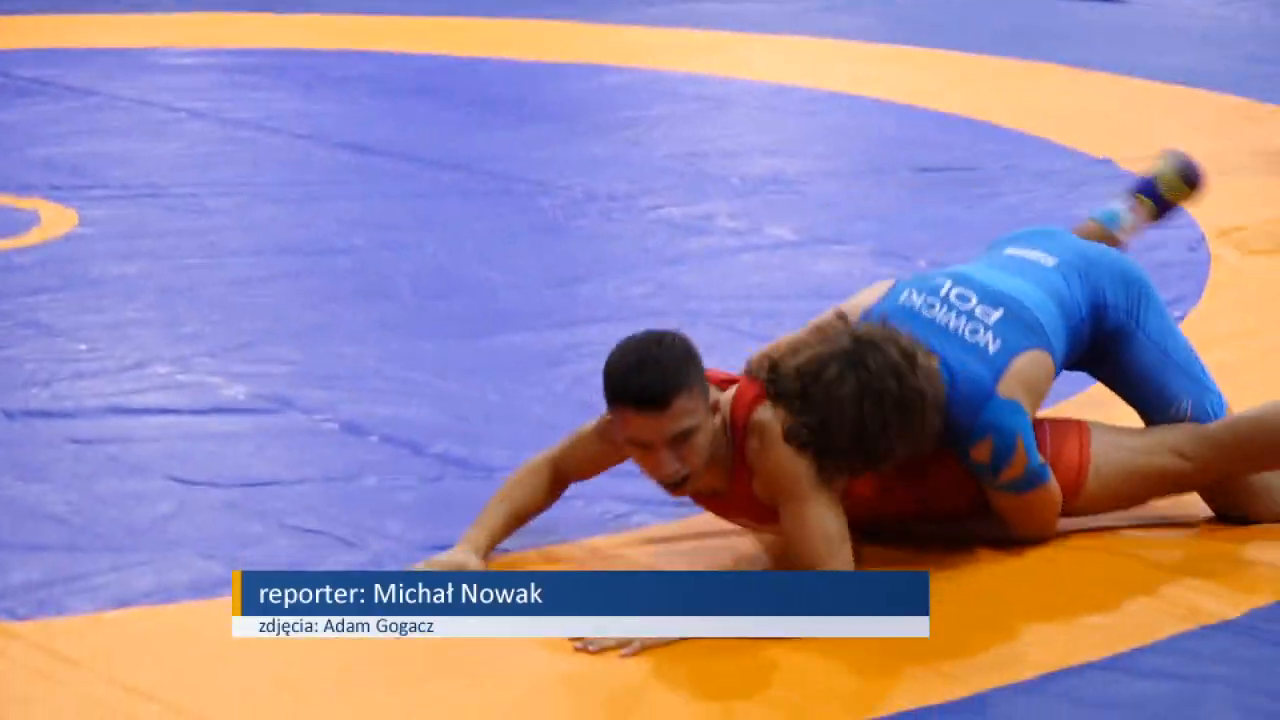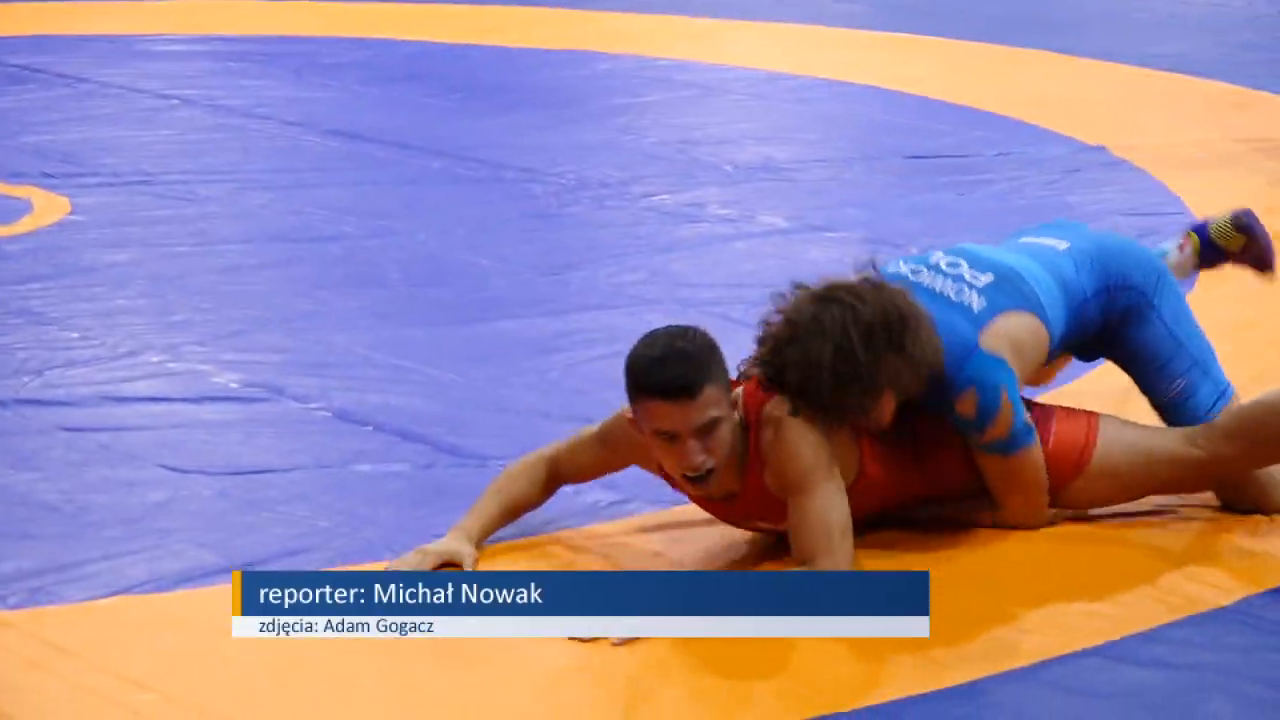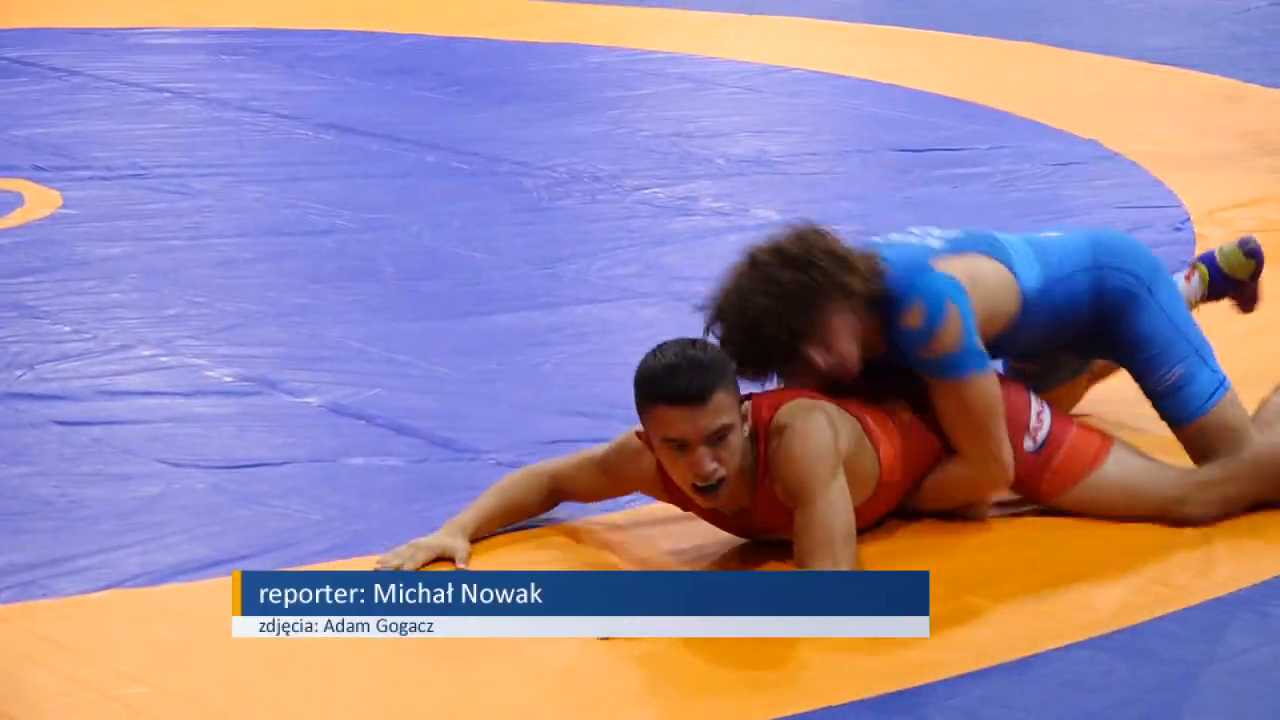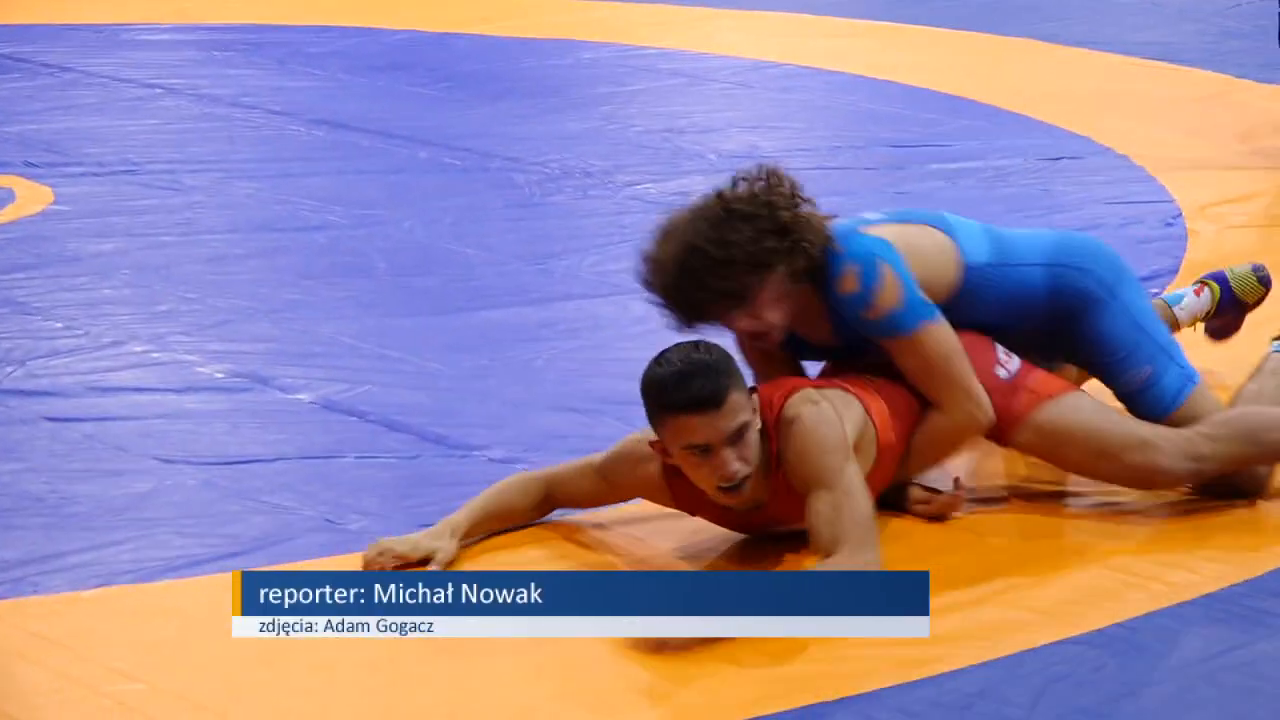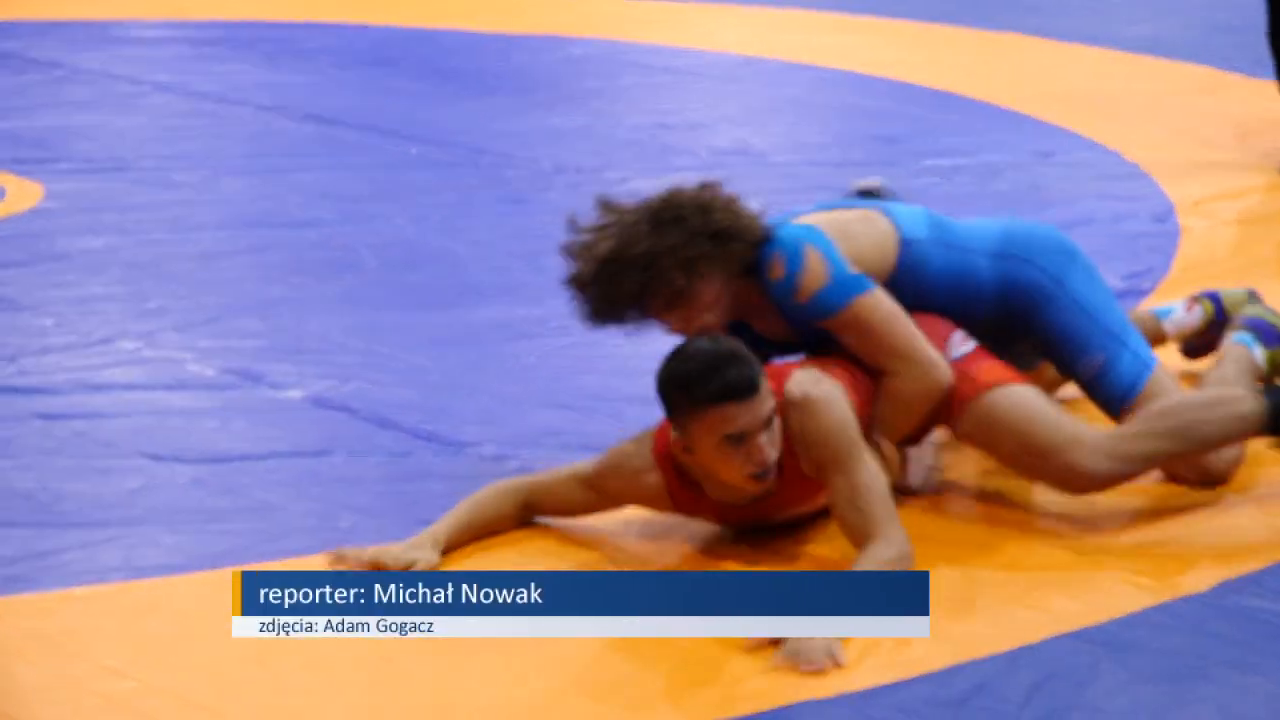
dt=0.1s
person 1, frame 1
left shoulder: (771, 435)
right shoulder: (649, 420)
right elbow: (547, 469)
right wrist: (472, 546)
left hip: (952, 466)
left knee: (1189, 457)
person 1, frame 2
left shoulder: (790, 428)
right shoulder: (643, 425)
right elbow: (549, 462)
right wrist: (463, 537)
left hip: (971, 441)
right hip: (897, 396)
left knee: (1194, 458)
person 1, frame 3
left shoulder: (798, 434)
right shoulder: (648, 453)
right elbow: (547, 480)
right wrist: (456, 531)
right hip: (913, 395)
left knee: (1196, 497)
person 1, frame 4
left shoulder: (807, 427)
right shoulder: (650, 463)
left elbow: (854, 569)
right elbow: (542, 485)
right wrist: (448, 533)
left hip: (953, 370)
right hip: (900, 375)
left knee: (1168, 464)
right knee: (1052, 374)
person 1, frame 5
left shoulder: (810, 402)
right shoulder: (647, 468)
left elbow: (890, 540)
right elbow: (519, 495)
right wrist: (428, 543)
right hip: (872, 361)
left knee: (1087, 458)
right knee: (1039, 397)
person 2, frame 1
left shoulder: (987, 420)
right shoulder: (852, 328)
left elbow: (1038, 523)
right elbow: (762, 371)
left hip: (1112, 303)
right ankle: (1138, 206)
person 2, frame 2
left shoulder: (976, 381)
right shoulder: (849, 317)
left elbow: (1029, 512)
right elbow: (784, 379)
left hip: (1122, 288)
right ankle: (1207, 242)
person 2, frame 3
left shoulder: (921, 309)
right shoulder: (802, 307)
left elbow: (992, 466)
left hip: (1118, 285)
right hip: (1039, 256)
right ankle: (1214, 272)
person 2, frame 4
left shoulder: (861, 276)
right shoulder: (776, 329)
left elbow: (970, 411)
left hip: (1079, 280)
right hip: (1026, 294)
right ankle: (1207, 298)
person 2, frame 5
left shoulder: (790, 261)
right shoulder: (734, 322)
left elbow: (923, 376)
left hip: (1032, 271)
right hip: (986, 277)
left knee: (1205, 462)
right ankle: (1197, 318)
